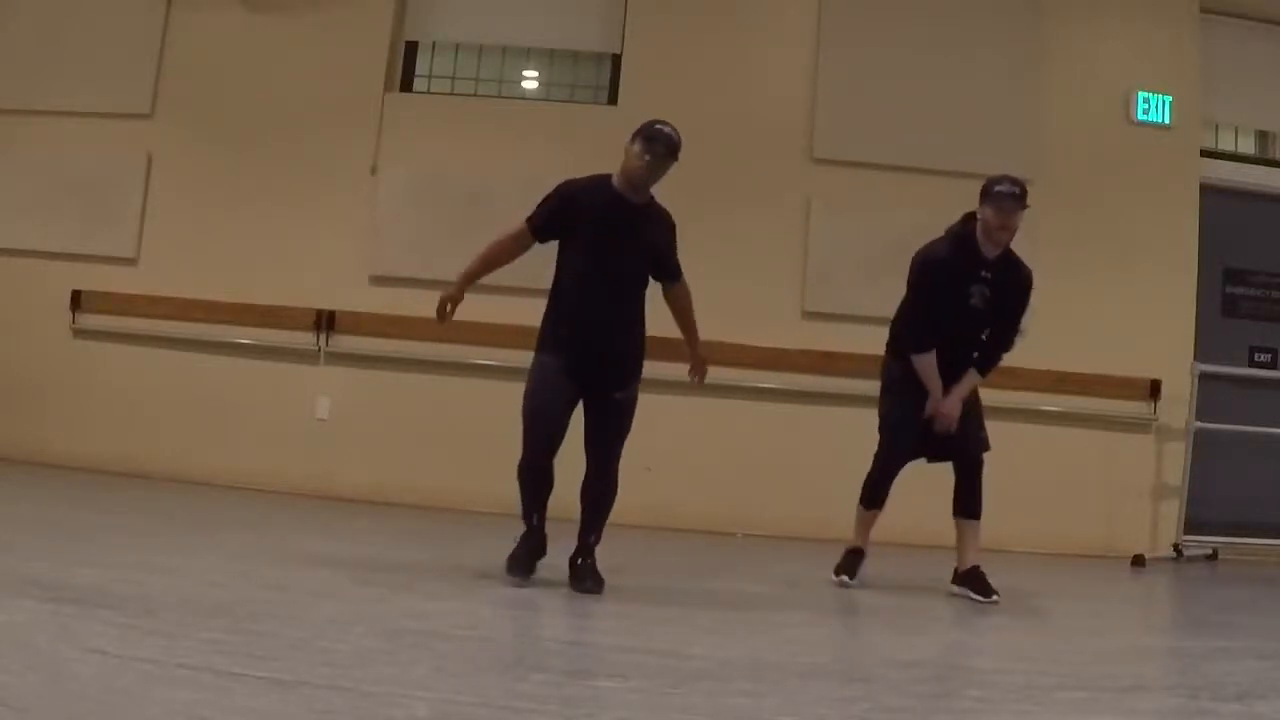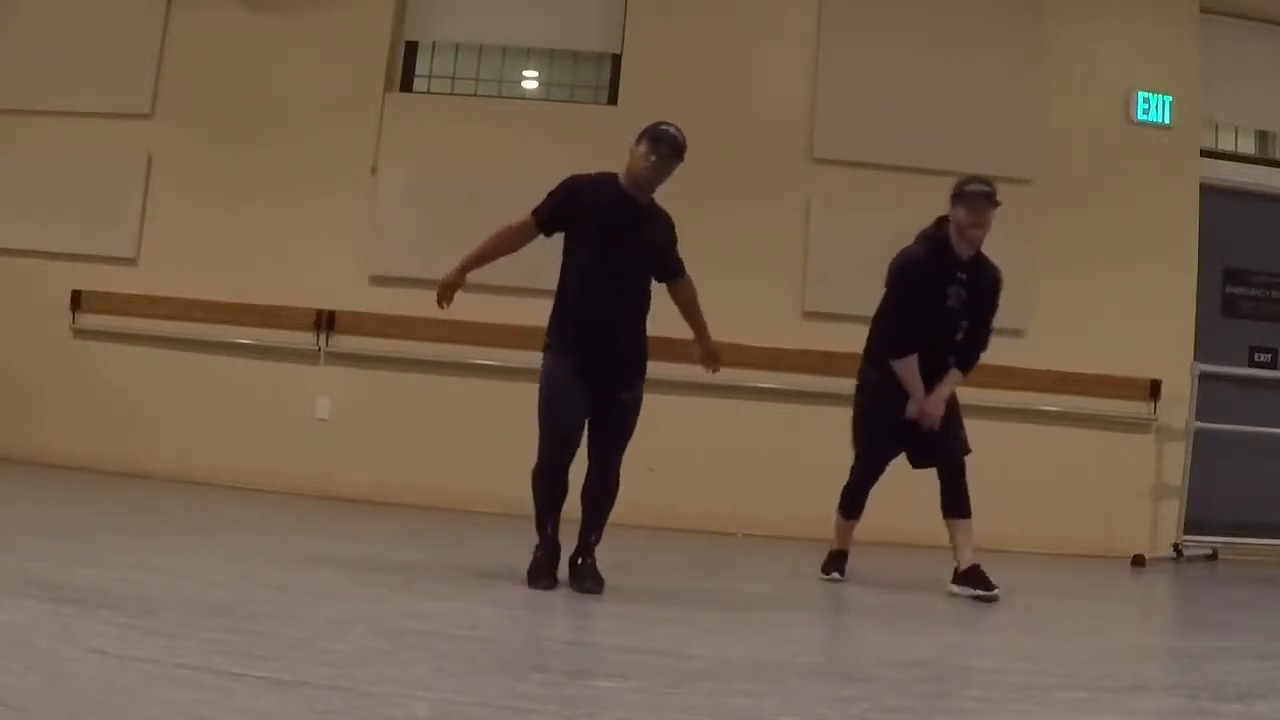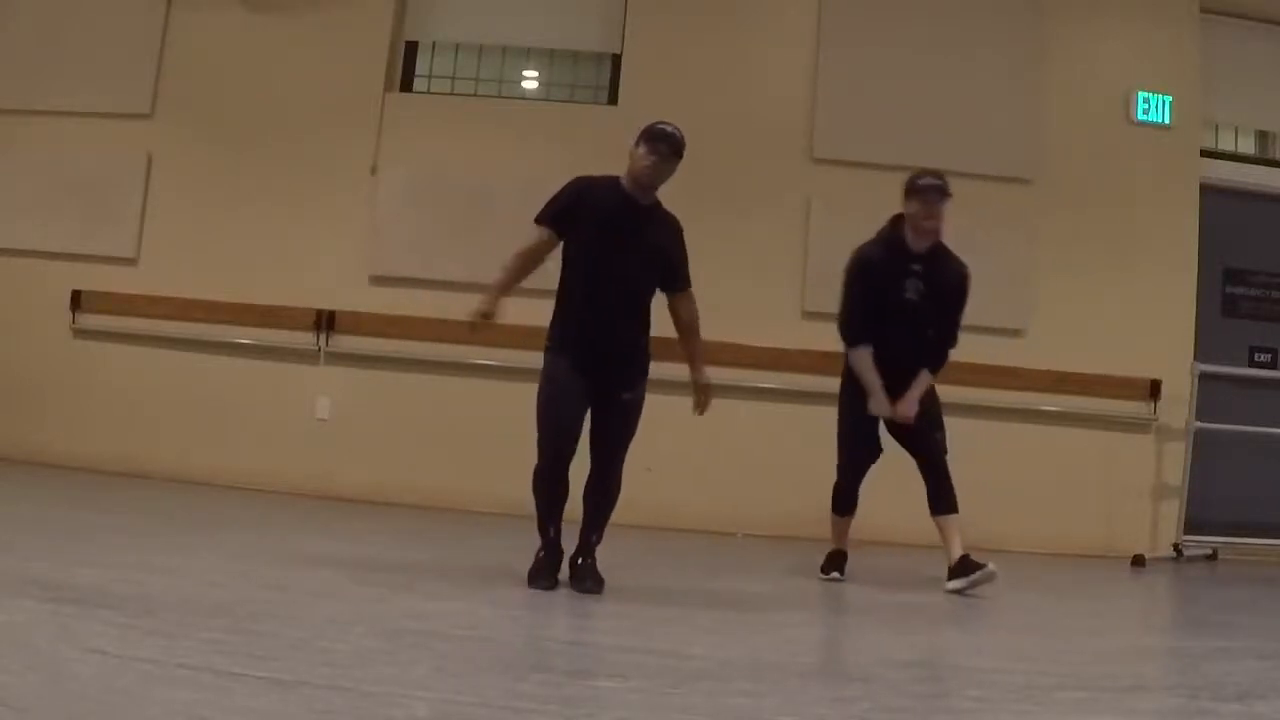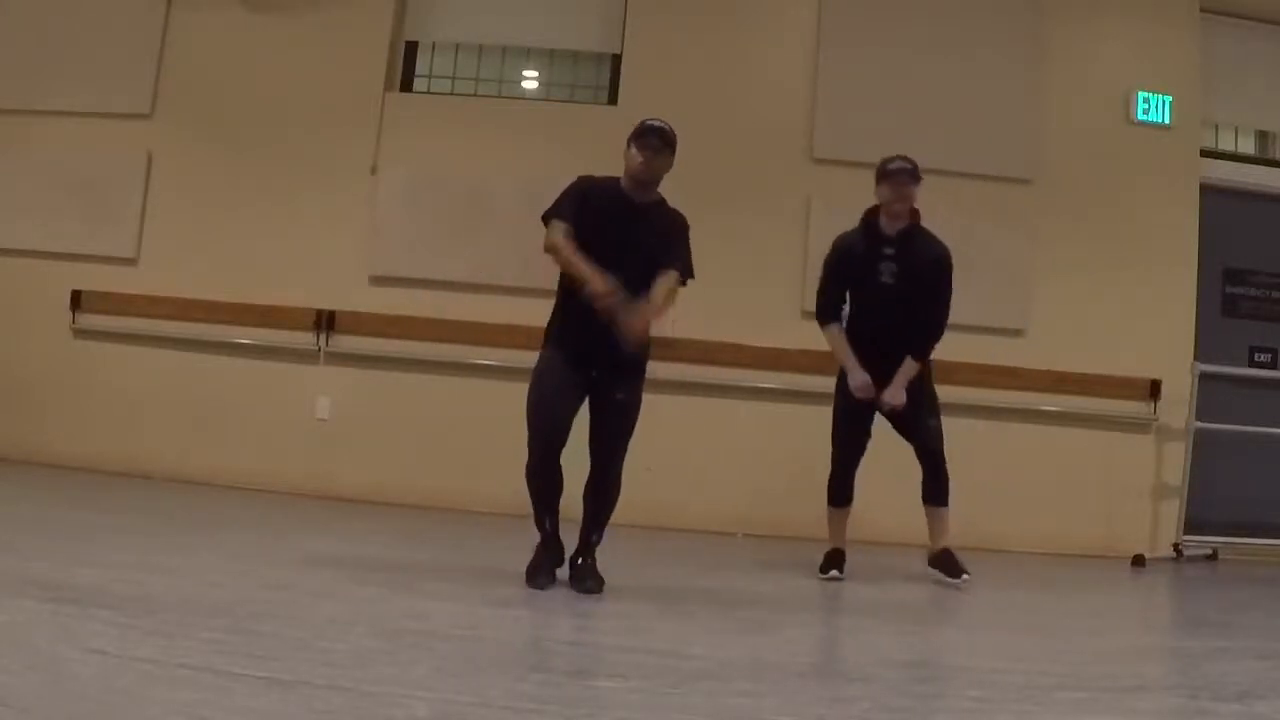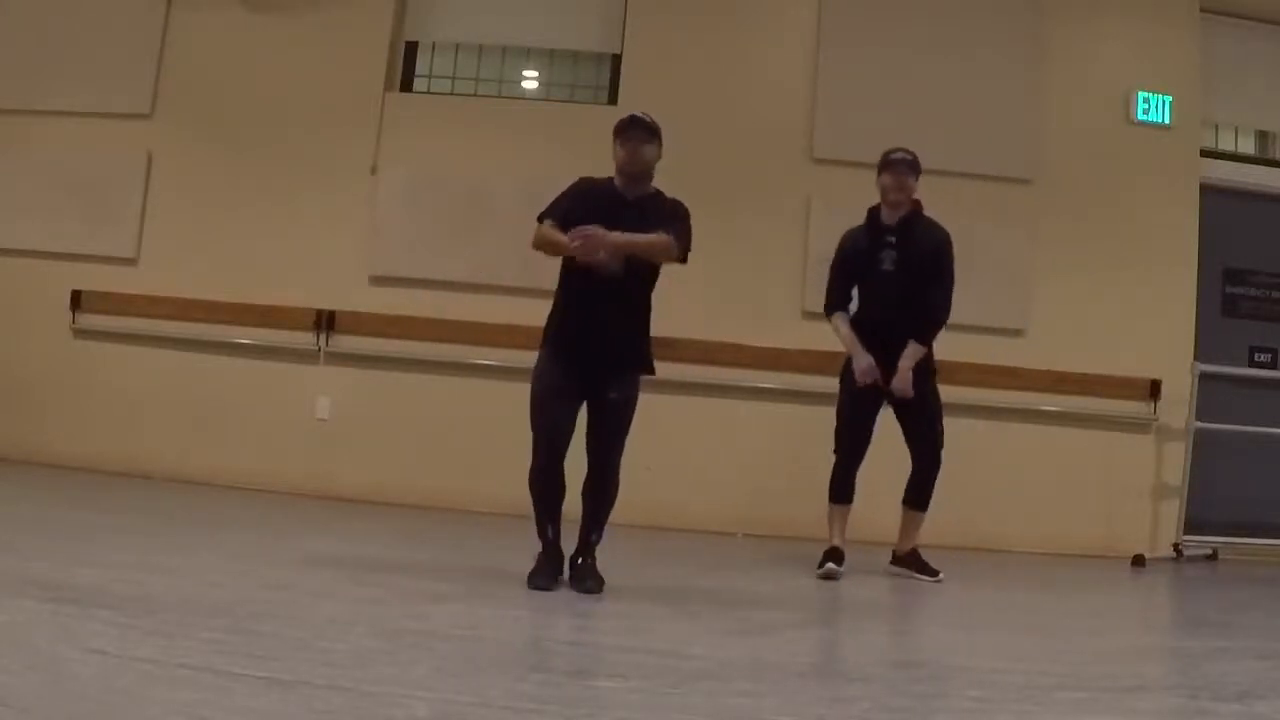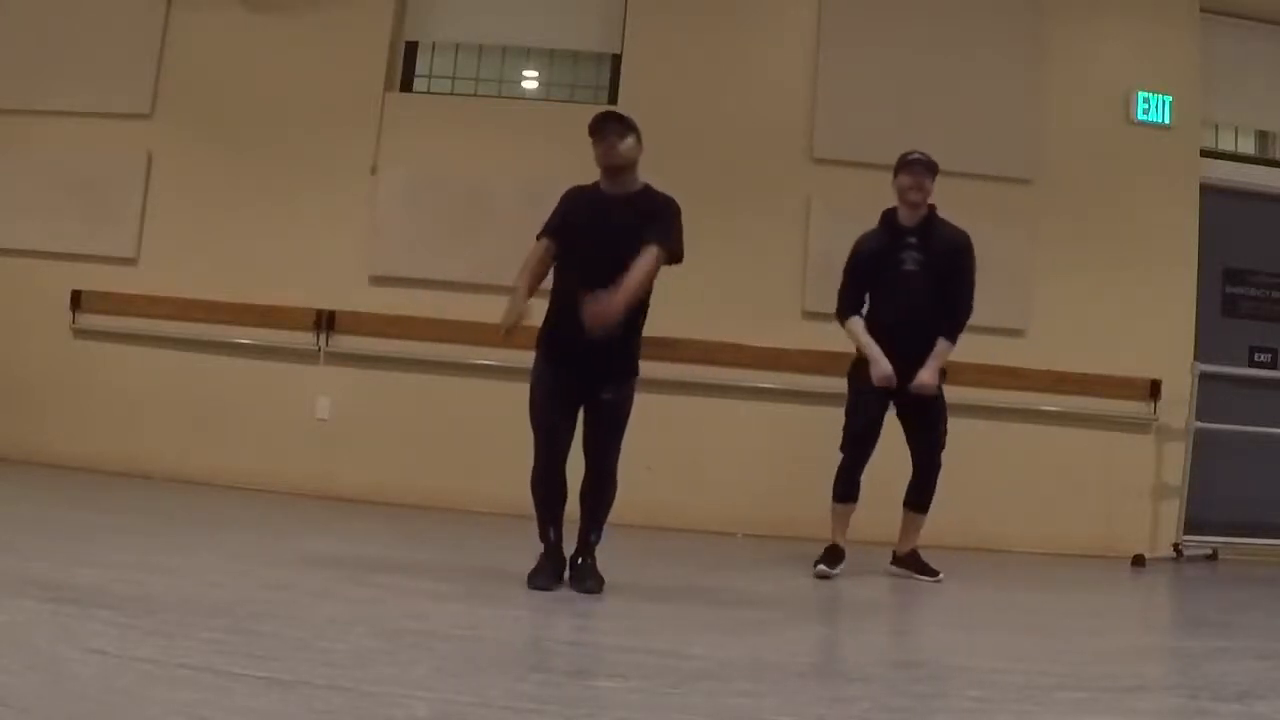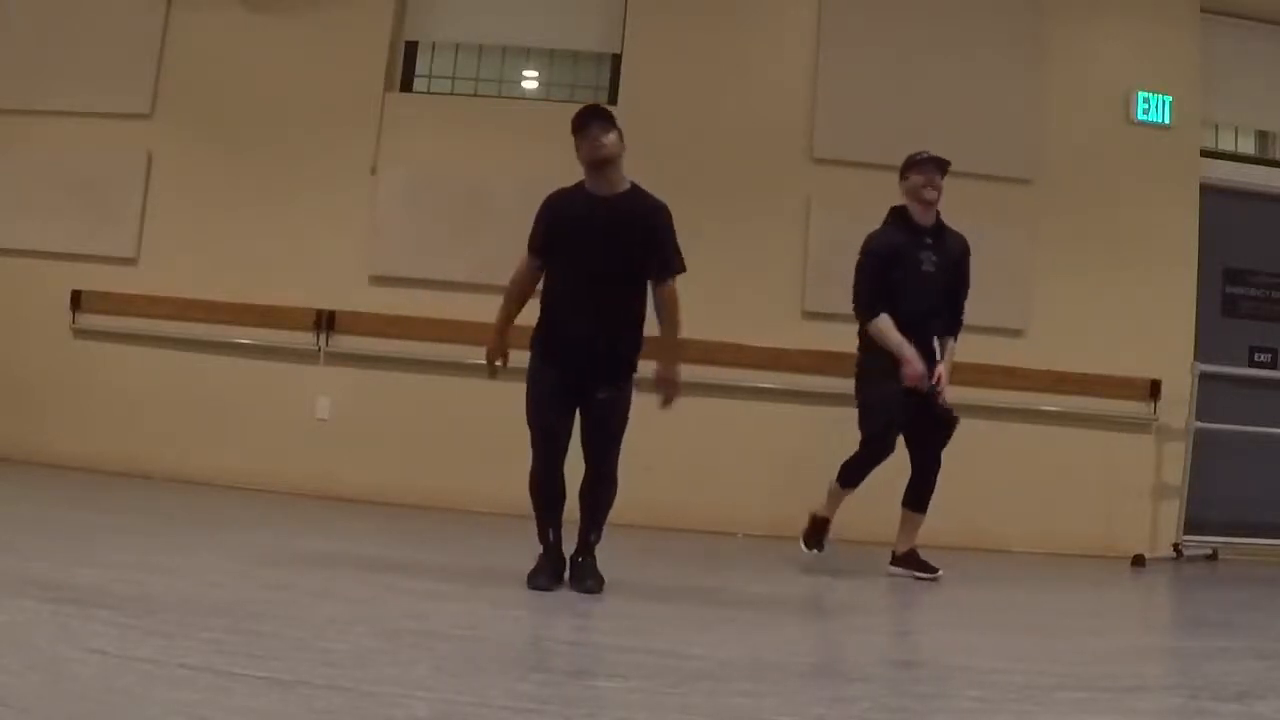
dt=0.2s
person 1, frame 1
left shoulder: (659, 223)
right shoulder: (577, 195)
left elbow: (674, 286)
right elbow: (519, 239)
left wrist: (695, 347)
right wrist: (462, 282)
left hip: (620, 362)
right hip: (559, 350)
left knee: (604, 464)
right knee: (537, 447)
left ankle: (585, 556)
right ankle: (534, 532)
person 1, frame 2
left shoulder: (660, 225)
right shoulder: (583, 191)
left elbow: (678, 280)
right elbow: (524, 230)
left wrist: (704, 339)
right wrist: (462, 269)
left hip: (626, 361)
right hip: (569, 350)
left knee: (606, 464)
right knee: (555, 452)
left ankle: (585, 555)
right ankle: (547, 546)
person 1, frame 3
left shoulder: (667, 228)
right shoulder: (585, 194)
left elbow: (681, 299)
right elbow: (541, 244)
left wrist: (697, 368)
right wrist: (495, 292)
left hip: (628, 362)
right hip: (570, 351)
left knee: (609, 465)
right knee: (554, 453)
left ankle: (586, 556)
right ankle: (548, 549)
person 1, frame 4
left shoulder: (671, 225)
right shoulder: (587, 192)
left elbow: (670, 281)
right elbow: (556, 239)
left wrist: (645, 315)
right wrist: (590, 278)
left hip: (624, 360)
right hip: (566, 348)
left knee: (608, 463)
right knee: (543, 443)
left ankle: (586, 556)
right ankle: (548, 542)
person 1, frame 5
left shoulder: (670, 212)
right shoulder: (585, 193)
left elbow: (666, 248)
right elbow: (542, 236)
left wrist: (612, 239)
right wrist: (577, 247)
left hip: (622, 356)
right hip: (563, 346)
left knee: (605, 461)
right knee: (547, 451)
left ankle: (586, 556)
right ankle: (550, 551)
person 1, frame 6
left shoulder: (660, 209)
right shoulder: (575, 201)
left elbow: (650, 260)
right elbow: (543, 250)
left wrist: (618, 300)
right wrist: (519, 298)
left hip: (614, 358)
right hip: (557, 350)
left knee: (601, 461)
right knee: (548, 456)
left ankle: (586, 556)
right ankle: (550, 552)
person 1, frame 7
left shoulder: (649, 212)
right shoulder: (559, 204)
left elbow: (664, 286)
right elbow: (530, 269)
left wrist: (669, 359)
right wrist: (501, 329)
left hip: (612, 363)
right hip: (551, 354)
left knee: (602, 463)
right knee: (547, 458)
left ankle: (586, 555)
right ankle: (550, 552)
person 2, frame 1
left shoulder: (1017, 277)
right shoulder: (937, 257)
left elbow: (998, 343)
right elbow: (916, 332)
left wrist: (955, 395)
right wrist: (934, 391)
left hip: (959, 374)
right hip: (907, 368)
left knee: (971, 461)
right knee: (891, 455)
left ankle: (967, 568)
right ankle: (856, 549)
person 2, frame 2
left shoulder: (988, 278)
right shoulder: (913, 262)
left elbow: (973, 345)
right elbow: (896, 337)
left wrist: (938, 395)
right wrist: (916, 396)
left hip: (937, 379)
right hip: (884, 375)
left knee: (953, 464)
right knee: (869, 464)
left ankle: (966, 567)
right ankle: (839, 549)
person 2, frame 3
left shoulder: (952, 272)
right shoulder: (870, 257)
left elbow: (943, 342)
right elbow: (851, 330)
left wrist: (912, 395)
right wrist: (874, 392)
left hip: (916, 378)
right hip: (863, 377)
left knee: (936, 462)
right knee: (853, 463)
left ankle: (958, 561)
right ankle: (837, 551)
person 2, frame 4
left shoulder: (933, 254)
right shoulder: (849, 246)
left elbow: (932, 327)
right elbow: (827, 312)
left wrist: (901, 383)
right wrist: (852, 369)
left hip: (910, 370)
right hip: (858, 366)
left knee: (933, 453)
right knee: (845, 456)
left ankle: (940, 551)
right ankle: (835, 550)
person 2, frame 5
left shoulder: (934, 239)
right shoulder: (856, 240)
left elbow: (936, 312)
right elbow: (835, 305)
left wrist: (906, 367)
right wrist: (857, 354)
left hip: (915, 364)
right hip: (864, 361)
left knee: (928, 454)
right knee: (848, 452)
left ankle: (905, 551)
right ankle: (835, 547)
person 2, frame 6
left shoulder: (953, 242)
right shoulder: (871, 243)
left elbow: (959, 312)
right elbow: (847, 308)
left wrist: (933, 366)
right wrist: (874, 356)
left hip: (924, 366)
right hip: (873, 365)
left knee: (929, 460)
right knee: (855, 453)
left ankle: (906, 551)
right ankle: (836, 545)
person 2, frame 7
left shoulder: (955, 246)
right shoulder: (883, 240)
left elbow: (953, 314)
right elbow: (867, 308)
left wrist: (945, 363)
right wrist: (905, 356)
left hip: (924, 366)
right hip: (881, 363)
left knee: (928, 459)
right knee: (878, 444)
left ankle: (904, 551)
right ankle: (823, 514)
